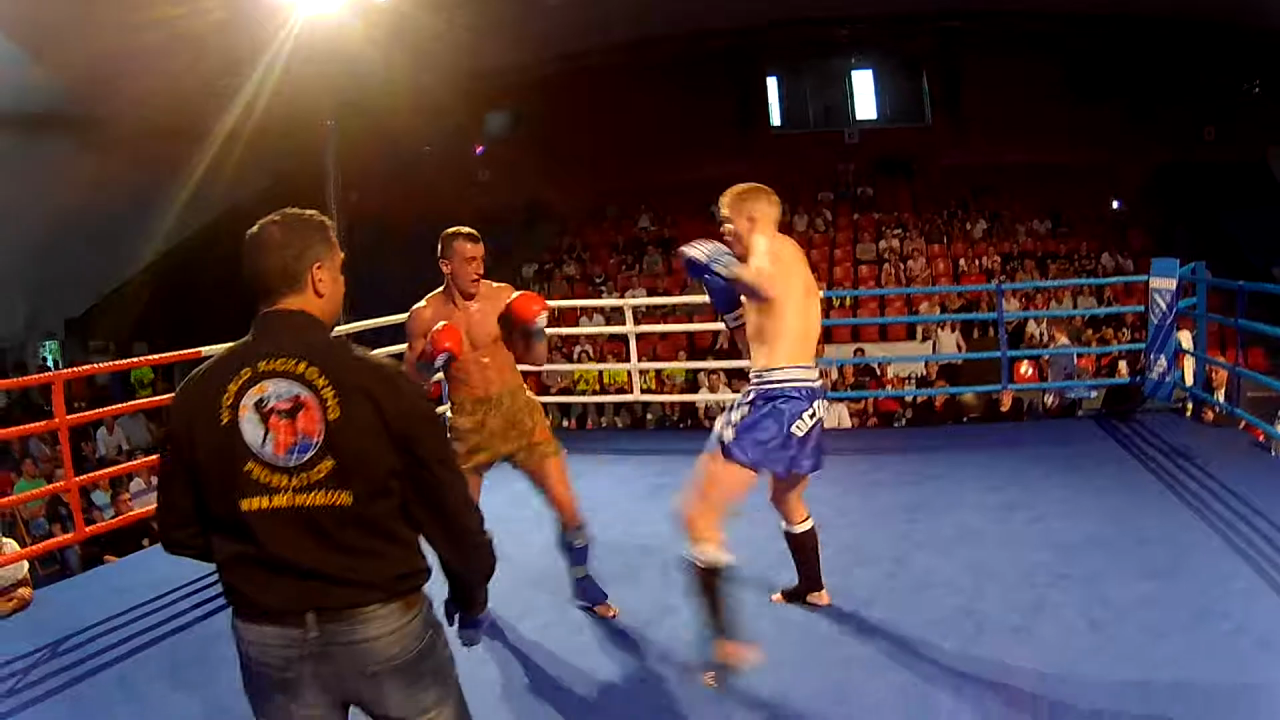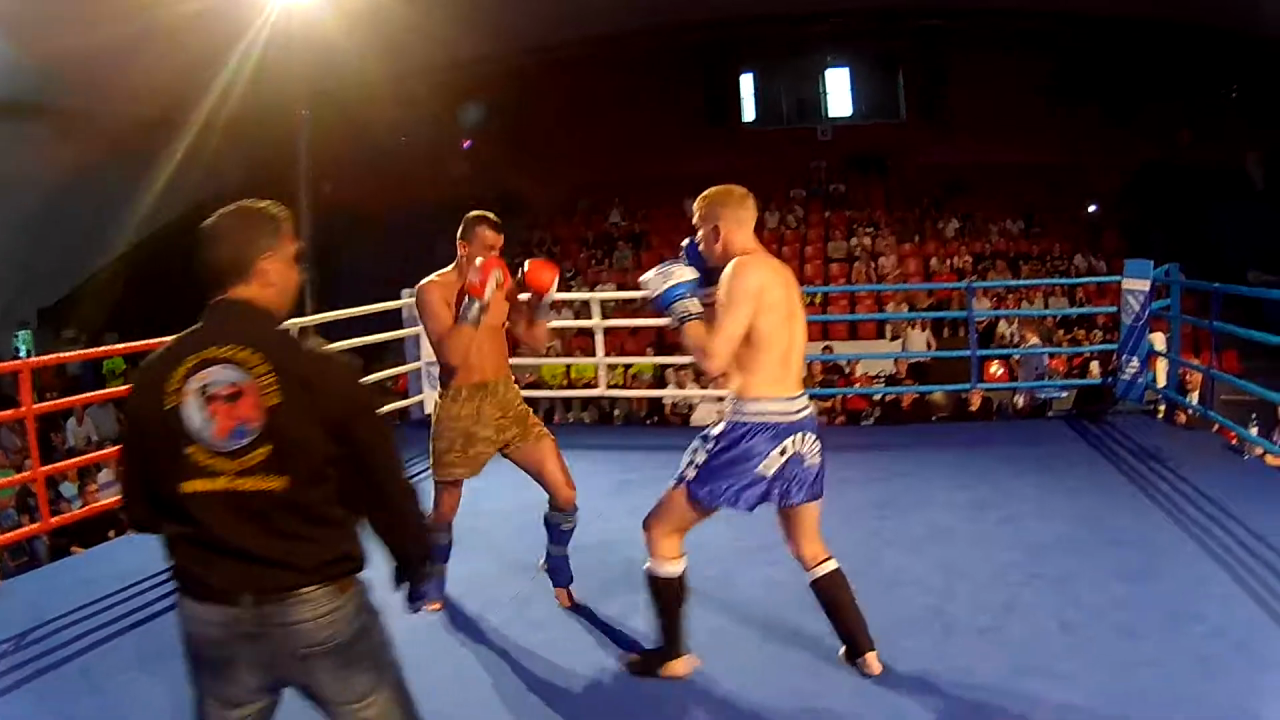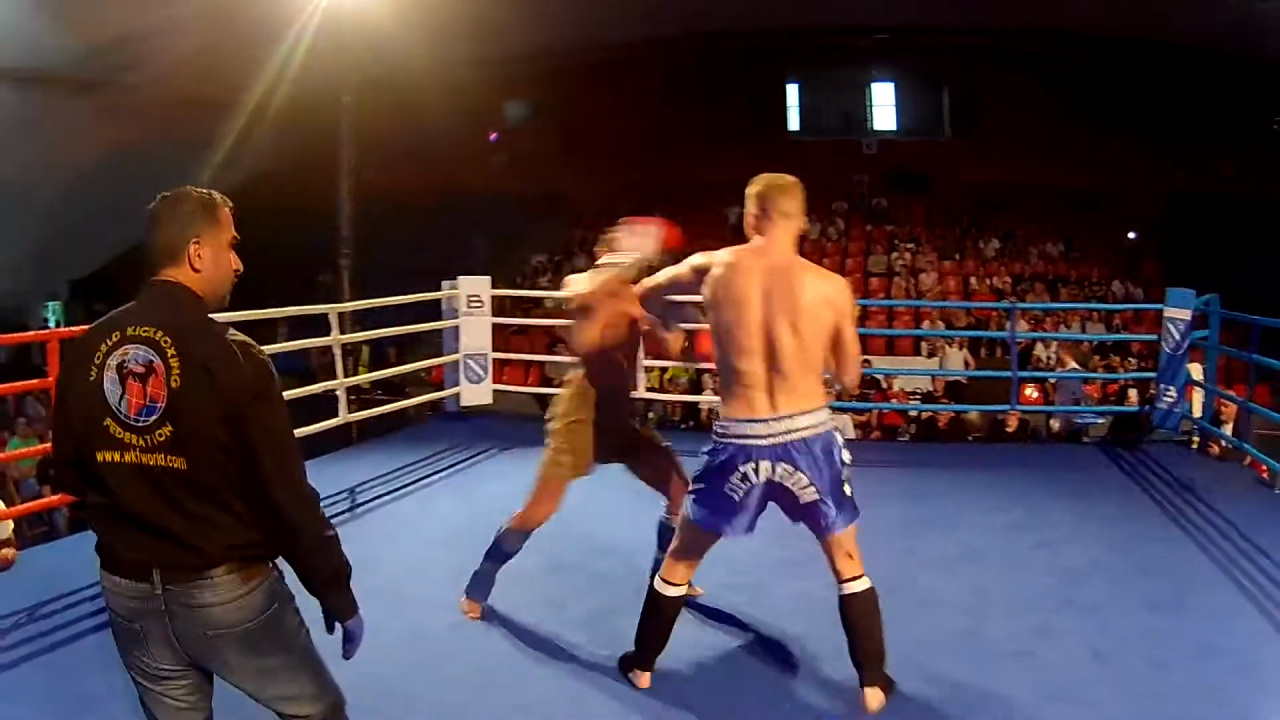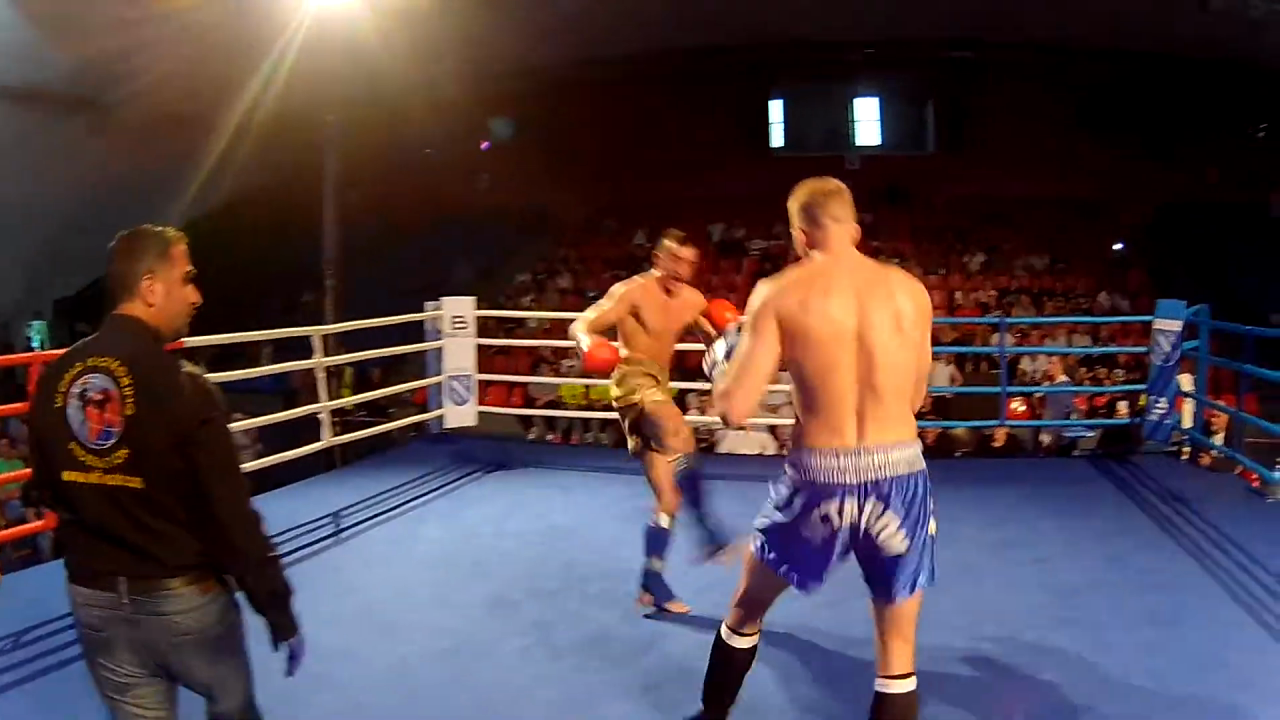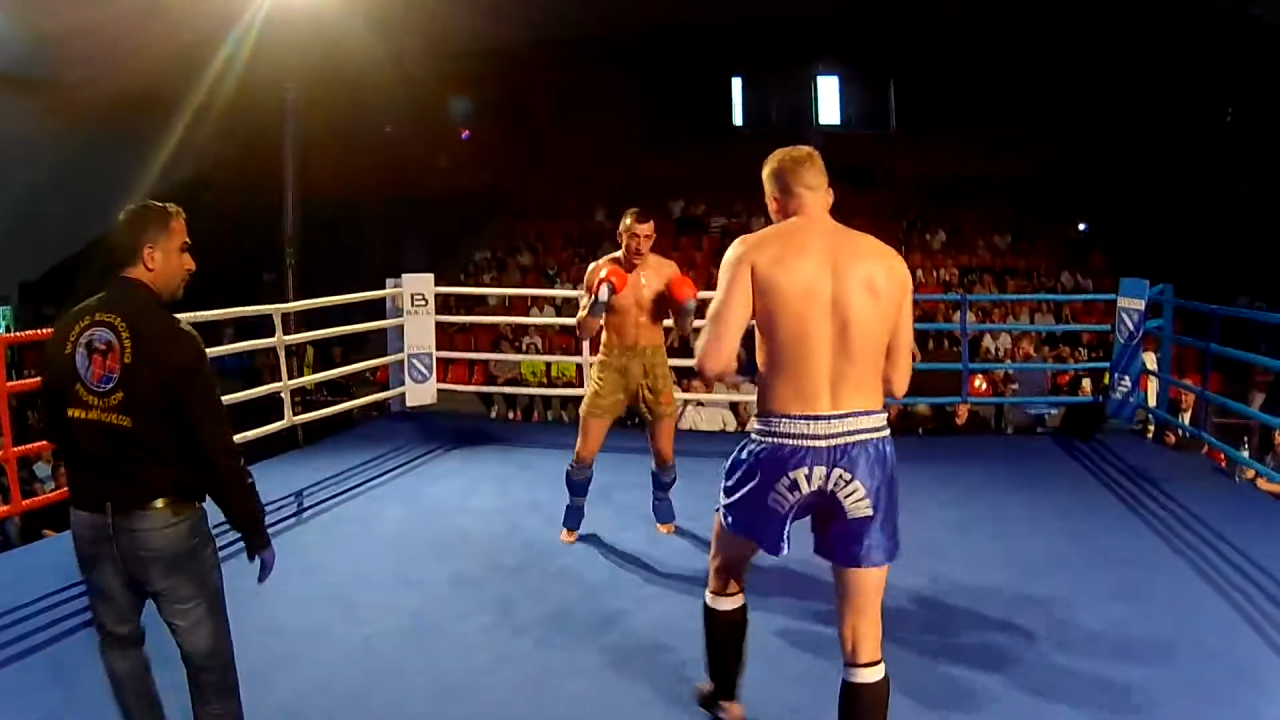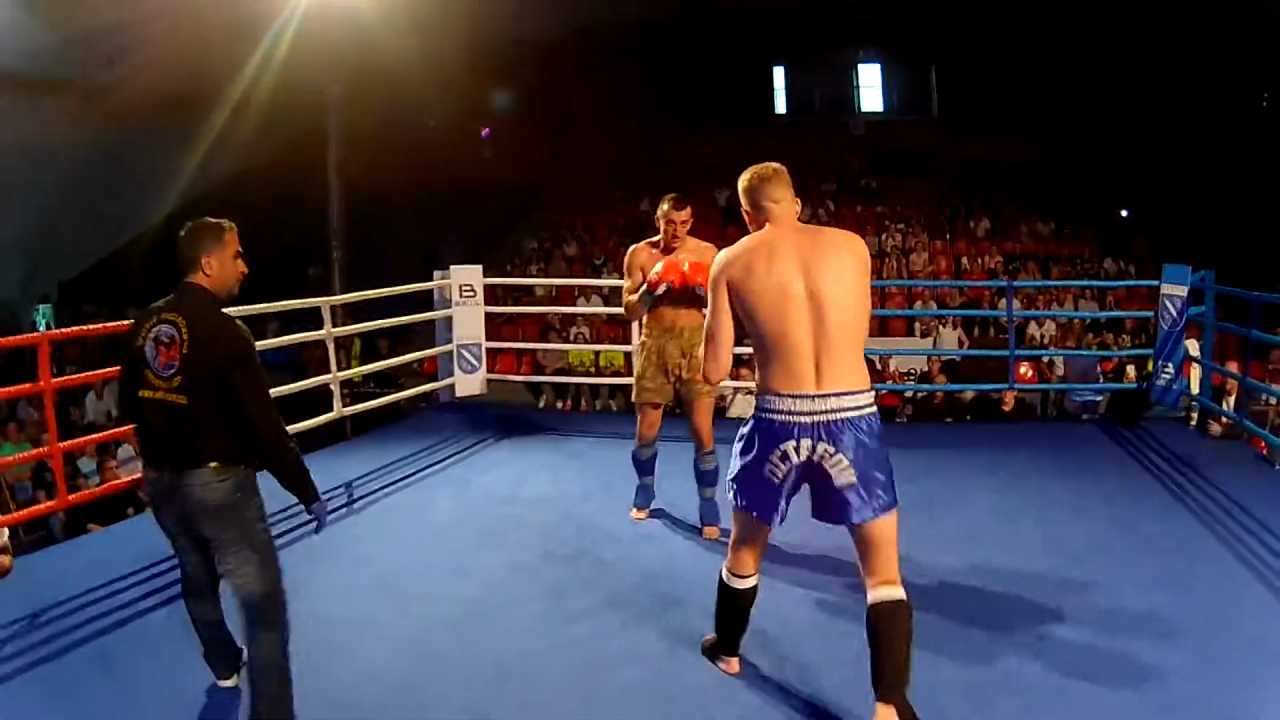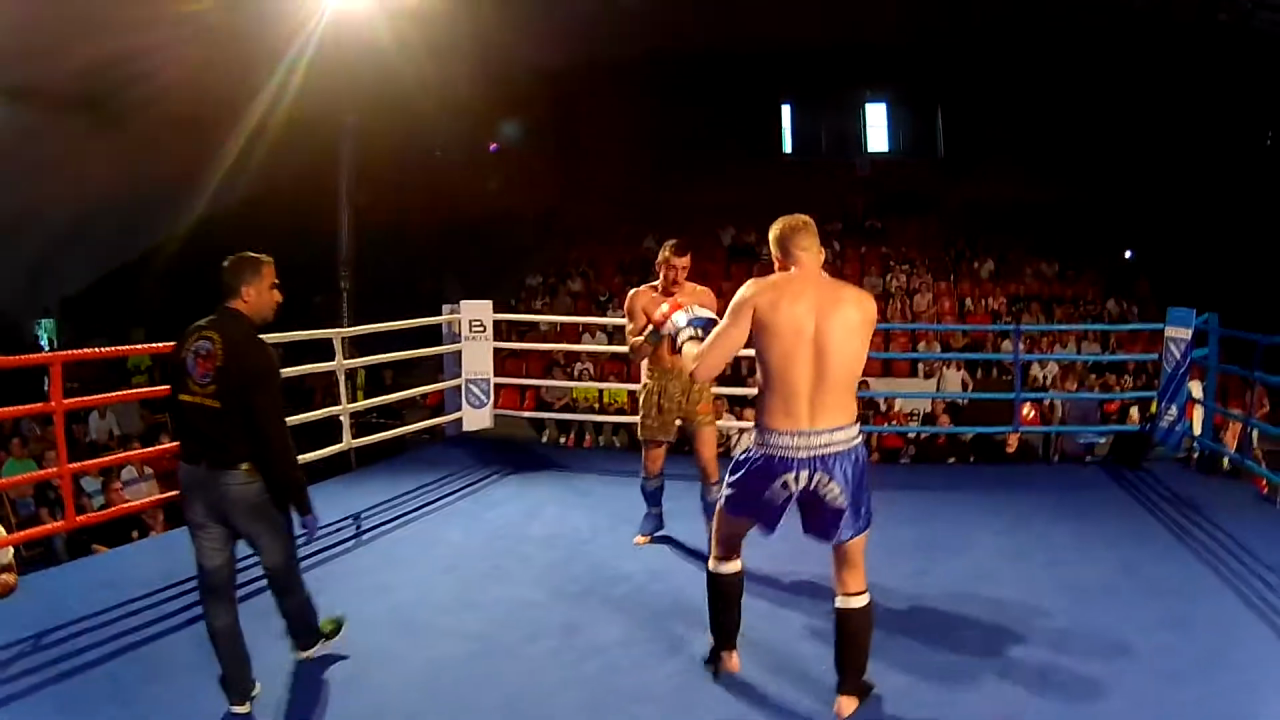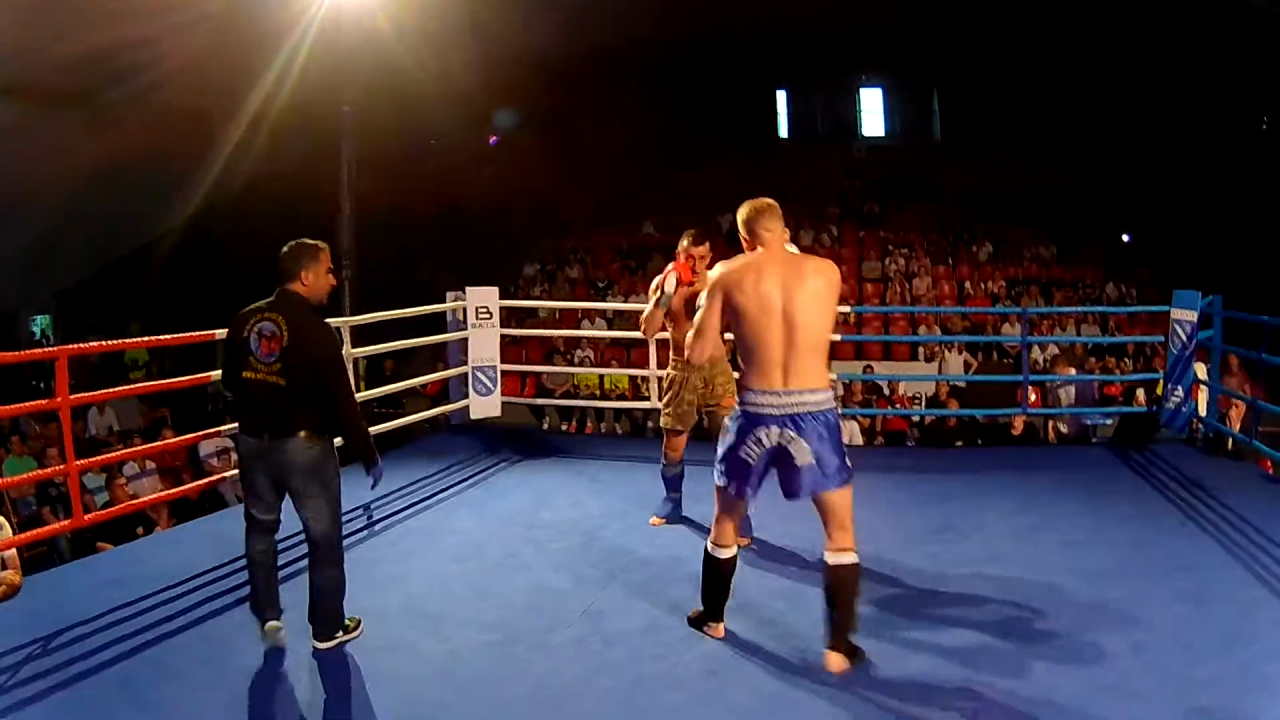
dt=0.4s
person 1, frame 1
left shoulder: (770, 244)
right shoulder: (792, 261)
left elbow: (766, 283)
left wrist: (722, 262)
right wrist: (732, 306)
left hip: (777, 397)
right hip: (805, 394)
left knee: (698, 511)
right knee: (786, 500)
left ankle: (726, 641)
right ankle: (812, 587)
person 1, frame 2
left shoulder: (744, 270)
right shoulder: (780, 273)
left elbow: (713, 359)
left wrist: (676, 300)
right wrist: (706, 283)
left hip: (753, 427)
right hip: (796, 422)
left knee: (662, 531)
right knee: (810, 549)
left ankle: (671, 653)
right ankle: (864, 650)
person 1, frame 3
left shoulder: (713, 267)
right shoulder: (832, 288)
left elbow: (648, 294)
right elbow: (849, 375)
left hip: (741, 442)
right hip: (811, 439)
left knee: (681, 557)
right knee: (849, 568)
left ankle: (642, 662)
person 1, frame 4
left shoulder: (778, 294)
right shoulder: (912, 293)
left elbow: (735, 409)
left wrist: (728, 357)
left hip: (817, 484)
right hip: (898, 482)
left knee: (749, 607)
right knee: (896, 656)
person 1, frame 5
left shoulder: (752, 250)
right shoulder: (888, 261)
left elbow: (712, 363)
right elbow: (899, 380)
left hip: (783, 447)
right hip: (866, 447)
left knee: (726, 564)
right knee: (863, 632)
person 1, frame 6
left shoulder: (731, 263)
right shoulder: (852, 247)
left elbow: (712, 370)
left hip: (780, 423)
right hip: (853, 418)
left knee: (746, 547)
right knee: (882, 569)
left ankle: (727, 648)
person 1, frame 7
left shoulder: (758, 294)
right shoulder: (863, 304)
left elbow: (702, 370)
left wrist: (681, 330)
left hip: (775, 453)
right hip: (839, 451)
left knee: (724, 542)
right knee: (851, 576)
left ankle: (725, 649)
person 1, frame 8
left shoulder: (726, 276)
right shoulder: (827, 272)
left elbow: (698, 356)
left wrist: (716, 316)
left hip: (757, 415)
right hip: (814, 413)
left knee: (726, 524)
right knee: (839, 536)
left ankle: (713, 618)
right ankle: (838, 647)
person 2, frame 1
left shoulder: (199, 395)
right shoulder: (378, 381)
left elbow: (179, 531)
right elbow: (449, 509)
right wrist: (471, 593)
left hip: (269, 637)
right hip: (386, 625)
person 2, frame 2
left shoulder: (155, 377)
right shoulder: (315, 369)
left elbow: (142, 510)
right elbow: (384, 490)
right wrist: (414, 563)
left hip: (212, 617)
right hip: (318, 609)
person 2, frame 3
left shoulder: (87, 351)
right shoulder: (229, 356)
left elbow: (68, 474)
right elbow: (285, 495)
right wrist: (337, 594)
left hip: (129, 590)
right hip: (229, 590)
person 2, frame 4
left shoulder: (56, 379)
right shoulder: (180, 387)
left elbow: (45, 491)
right elbow: (230, 514)
right wrist: (280, 611)
left hip: (98, 602)
right hip: (187, 598)
person 2, frame 5
left shoulder: (70, 328)
right shoulder: (171, 339)
left elbow: (55, 426)
right elbow: (214, 448)
right wrist: (254, 529)
left hip: (91, 521)
right hip: (166, 521)
left knee: (120, 641)
right knee: (207, 657)
person 2, frame 6
left shoulder: (145, 325)
right shoulder: (223, 332)
left elbow: (130, 404)
right elbow: (263, 425)
right wrist: (306, 491)
left hip: (162, 482)
right hip: (218, 482)
left knee: (198, 578)
right knee: (264, 603)
left ankle: (226, 664)
person 2, frame 7
left shoulder: (190, 339)
right shoulder: (253, 352)
left elbow: (180, 408)
right elbow: (273, 438)
right wrist: (302, 502)
left hip: (195, 476)
right hip: (245, 480)
left knee: (215, 584)
right knee: (282, 569)
left ankle: (239, 690)
right ankle: (307, 638)
person 2, frame 8
left shoulder: (246, 320)
right shoulder: (315, 332)
left elbow: (231, 381)
right elbow: (342, 404)
right wrist: (369, 457)
left hip: (254, 444)
right hip: (305, 448)
left knee: (260, 529)
right knee: (324, 539)
left ankle: (268, 615)
right ankle: (327, 628)
person 3, frame 1
left shoulder: (503, 296)
right shoulder: (424, 315)
left elbow: (535, 358)
right elbow: (412, 382)
left wrist: (535, 328)
right wrist: (432, 359)
left hip: (518, 408)
right hip: (468, 420)
left knee: (567, 508)
left ankle: (586, 588)
person 3, frame 2
left shoulder: (503, 280)
right shoulder: (433, 289)
left elbow: (534, 341)
right elbow: (452, 355)
left wrist: (542, 299)
right wrist: (473, 299)
left hip: (507, 402)
right hip: (459, 410)
left knee: (564, 494)
right knee: (445, 511)
left ankle: (559, 567)
right ankle: (433, 579)
person 3, frame 3
left shoulder: (631, 297)
right shoulder: (582, 285)
left elbow: (667, 345)
right elbow: (580, 301)
right wrist: (624, 261)
left hip: (619, 415)
right hip: (584, 410)
left knee: (678, 490)
right knee: (536, 515)
right ankle: (483, 578)
person 3, frame 4
left shoulder: (693, 300)
right shoulder: (631, 291)
left elbow: (717, 340)
right elbow: (582, 326)
left wrist: (725, 332)
right wrist: (587, 343)
left hip: (659, 386)
right hip: (632, 383)
left knee: (667, 496)
right knee: (680, 434)
left ankle: (653, 585)
right ankle: (709, 534)
person 3, frame 5
left shoulder: (667, 270)
right shoulder: (599, 271)
left elbow: (685, 326)
right elbow: (583, 331)
left wrist: (688, 308)
right wrist: (596, 304)
left hip: (654, 363)
right hip: (612, 363)
left knee: (664, 453)
right knee: (585, 452)
left ankle: (662, 504)
right ankle: (574, 511)
person 3, frame 6
left shoulder: (707, 254)
right shoulder: (640, 254)
right elbow: (629, 310)
left wrist: (710, 291)
right wrist: (651, 289)
left hip: (694, 345)
right hip: (654, 344)
left knee: (702, 434)
right knee: (646, 431)
left ankle: (708, 506)
right ankle: (645, 487)
person 3, frame 7
left shoulder: (703, 296)
right shoulder: (639, 298)
right elbow: (635, 353)
right wrist: (654, 332)
left hip: (695, 381)
right hip: (657, 383)
left knee: (708, 464)
right knee: (652, 463)
right ankle: (654, 515)
person 3, frame 8
right shoulder: (663, 282)
right elbow: (647, 330)
right wrist: (665, 292)
left hip: (717, 371)
right hip: (681, 371)
right knee: (673, 447)
right ankle: (672, 501)
